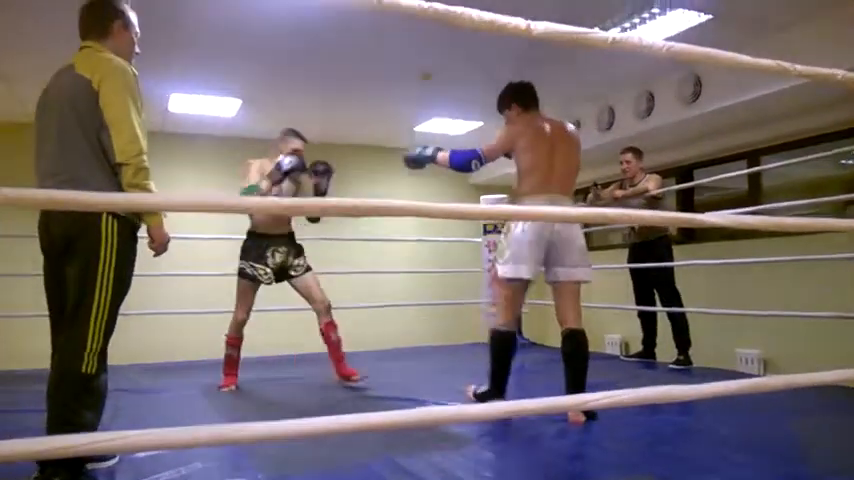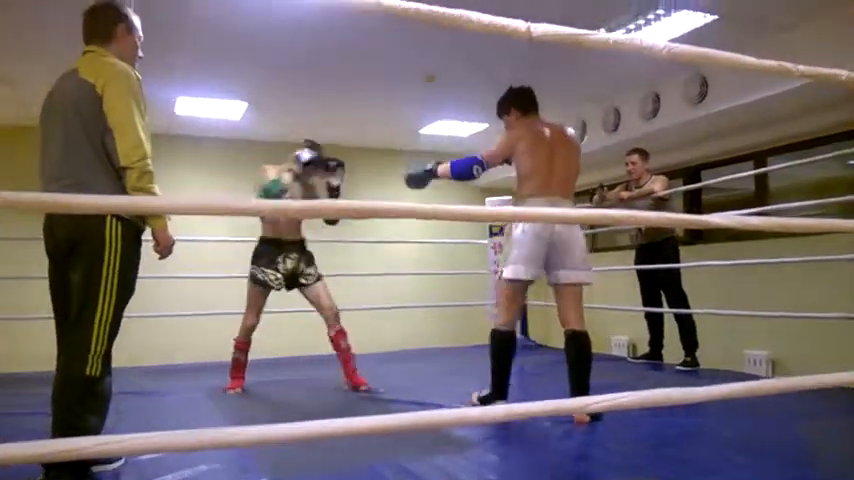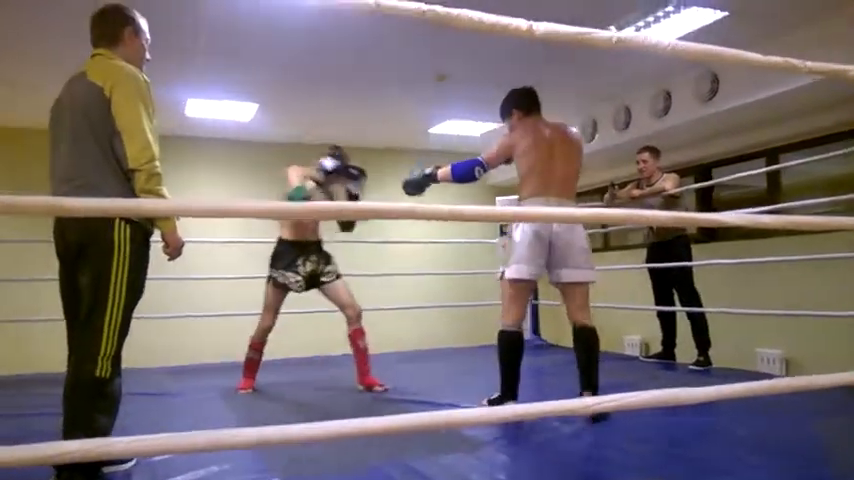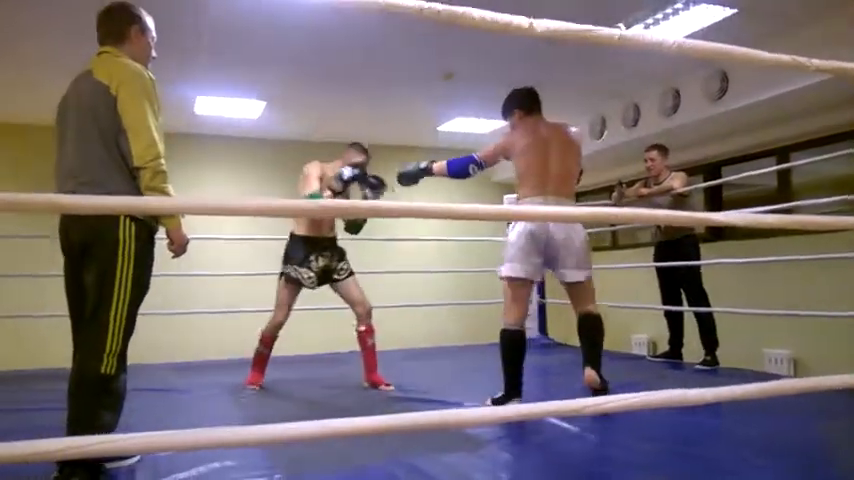
dt=0.1s
person 1, frame 1
left shoulder: (56, 82)
right shoulder: (113, 69)
left elbow: (54, 157)
right elbow: (128, 152)
right wrist: (153, 216)
left hip: (56, 217)
right hip: (99, 218)
left knee: (70, 341)
right knee: (87, 344)
person 1, frame 2
left shoulder: (62, 85)
right shoulder: (117, 74)
left elbow: (59, 159)
right elbow: (133, 154)
right wrist: (158, 220)
left hip: (61, 221)
right hip: (104, 220)
left knee: (75, 344)
right knee: (91, 347)
person 1, frame 3
left shoulder: (70, 89)
right shoulder: (125, 76)
left elbow: (70, 162)
right elbow: (141, 157)
right wrist: (167, 222)
left hip: (71, 223)
right hip: (113, 223)
left knee: (86, 346)
right knee: (101, 348)
person 1, frame 4
left shoulder: (76, 87)
right shoulder: (131, 75)
left elbow: (76, 159)
right elbow: (146, 154)
right wrist: (172, 220)
left hip: (76, 220)
right hip: (118, 220)
left knee: (91, 342)
right knee: (106, 346)
person 2, frame 1
left shoulder: (517, 132)
right shoulder: (570, 132)
left elbow: (471, 160)
left wrist: (430, 154)
left hip: (530, 216)
right hip: (566, 217)
left knee: (507, 312)
right knee: (571, 315)
left ankle: (496, 391)
person 2, frame 2
left shoulder: (516, 137)
right shoulder: (569, 136)
left elbow: (473, 167)
left wrist: (431, 170)
left hip: (530, 219)
right hip: (567, 220)
left knee: (506, 314)
right knee: (572, 318)
left ankle: (497, 394)
right ankle: (581, 400)
person 2, frame 3
left shoulder: (517, 137)
right shoulder: (573, 136)
left elbow: (475, 169)
left wrist: (430, 175)
left hip: (531, 219)
right hip: (568, 220)
left knee: (512, 314)
right knee: (580, 314)
left ankle: (507, 396)
right ankle: (589, 393)
person 2, frame 4
left shoulder: (513, 138)
right shoulder: (572, 136)
left elbow: (469, 165)
left wrist: (424, 168)
left hip: (528, 218)
right hip: (566, 219)
left knee: (514, 312)
right knee: (586, 304)
left ankle: (511, 394)
right ankle: (592, 368)
person 3, frame 1
left shoulder: (298, 175)
right shoulder: (257, 166)
left elbow: (313, 217)
left wrist: (321, 187)
right wrist: (276, 174)
left hip: (288, 246)
right hip: (258, 245)
left knee: (323, 304)
right knee: (241, 317)
left ankle: (342, 368)
right ankle: (230, 375)
person 3, frame 2
left shoulder: (311, 182)
right shoulder: (272, 171)
left elbow: (332, 219)
right elbow: (268, 194)
left wrist: (334, 186)
right wrist: (295, 169)
left hip: (299, 251)
right hip: (270, 251)
left knee: (331, 313)
right knee: (250, 323)
left ankle: (352, 376)
right ankle: (236, 377)
person 3, frame 3
left shoulder: (331, 188)
right shoulder: (296, 173)
left elbow: (347, 226)
right elbow: (295, 199)
left wrist: (353, 194)
right wrist: (318, 177)
left hip: (316, 253)
right hip: (289, 253)
left knee: (353, 311)
right knee: (266, 323)
left ankle: (365, 377)
right ankle: (248, 377)
person 3, frame 4
left shoulder: (344, 182)
right shoulder: (315, 170)
left elbow: (352, 228)
left wrist: (369, 200)
right wrist: (338, 185)
left hip: (331, 250)
right hip: (302, 248)
left knee: (364, 309)
right knee: (279, 319)
left ankle: (372, 375)
right ankle: (256, 371)
person 4, frame 1
left shoulder: (653, 179)
right shoulder: (620, 186)
left elbow: (649, 188)
right elbow: (592, 201)
left wrist: (623, 195)
right wrist: (595, 194)
left hip: (657, 243)
right hip: (636, 246)
left knee: (669, 297)
right knee: (643, 301)
left ankle: (684, 353)
right ankle: (648, 349)
person 4, frame 2
left shoulder: (660, 180)
right shoulder: (625, 187)
left elbow: (656, 190)
right elbow: (599, 202)
left wrist: (630, 196)
right wrist: (601, 196)
left hip: (664, 245)
right hip: (643, 247)
left knee: (676, 299)
right knee: (650, 302)
left ankle: (691, 354)
right ankle: (655, 350)
person 4, frame 3
left shoulder: (671, 178)
right shoulder: (637, 185)
left elbow: (667, 188)
right elbow: (609, 200)
left wrist: (641, 194)
right wrist: (612, 194)
left hip: (675, 243)
right hip: (654, 246)
left knee: (689, 297)
right knee: (662, 301)
left ankle: (703, 353)
right ankle: (668, 350)
person 4, frame 4
left shoulder: (679, 177)
right shoulder: (645, 184)
left elbow: (674, 187)
right elbow: (618, 199)
left wrist: (648, 193)
right wrist: (619, 193)
left hip: (684, 242)
right hip: (662, 245)
left knee: (696, 297)
right knee: (669, 300)
left ankle: (711, 353)
right ankle: (675, 350)
